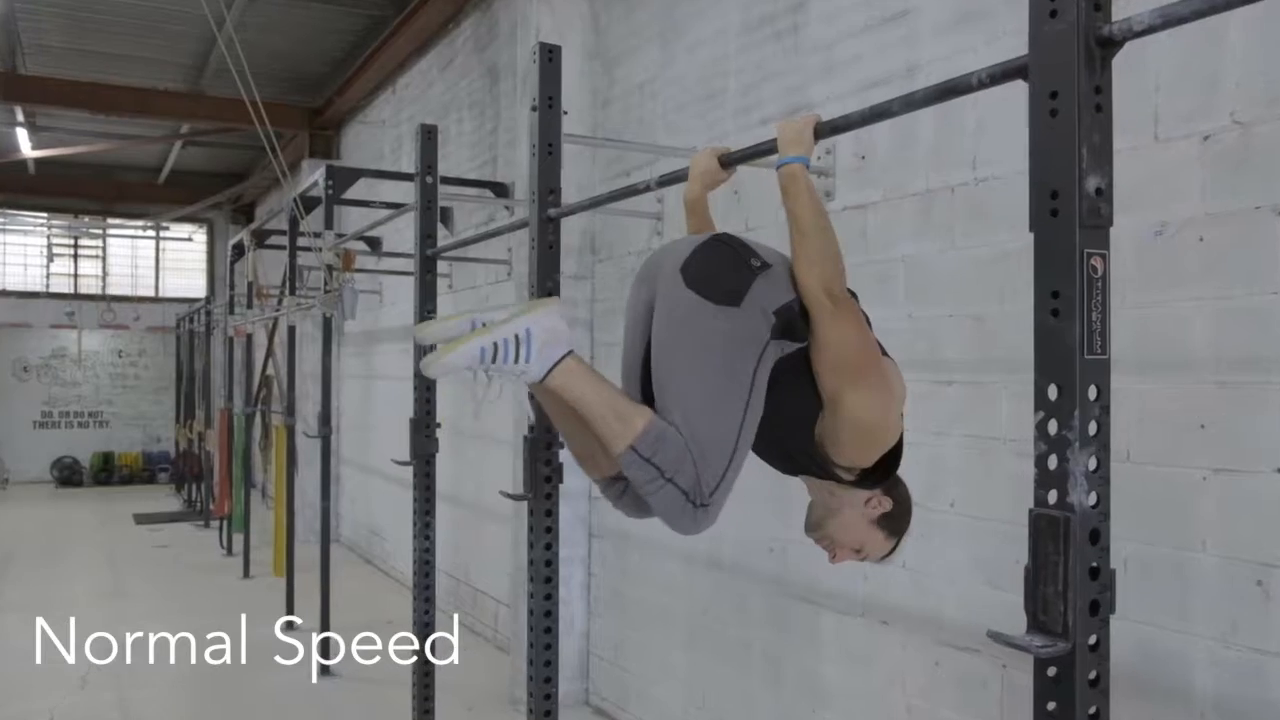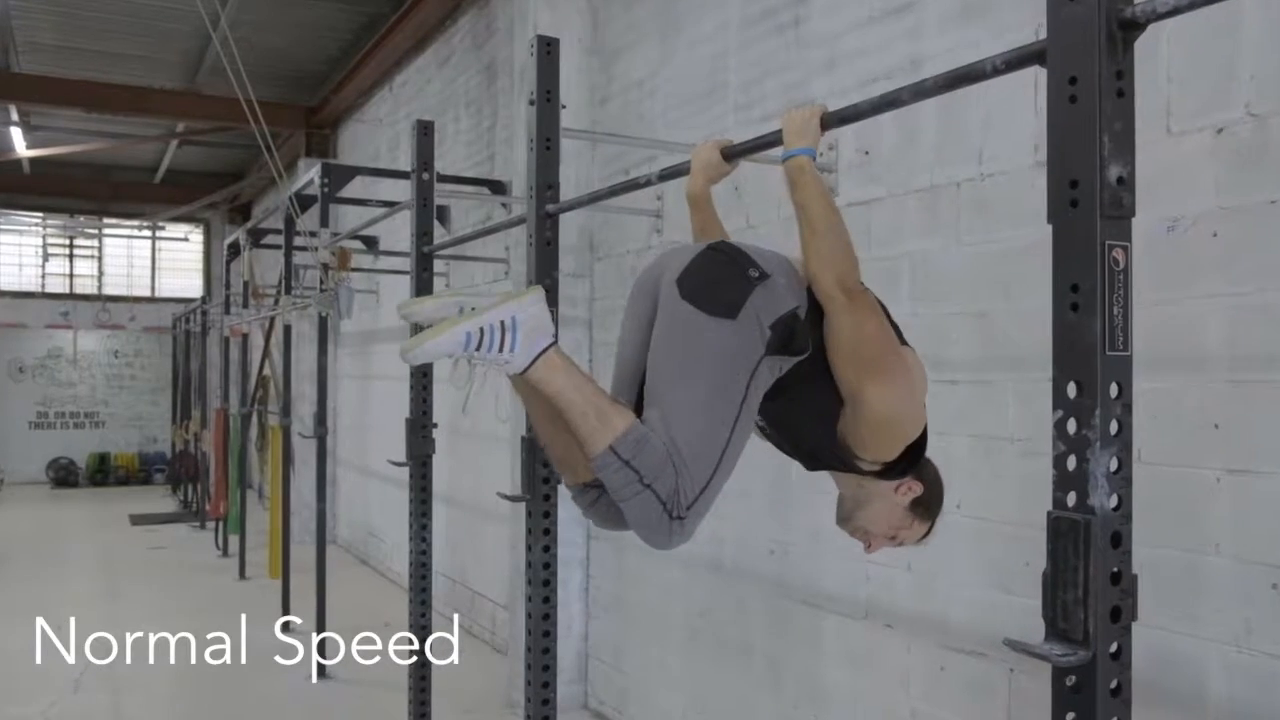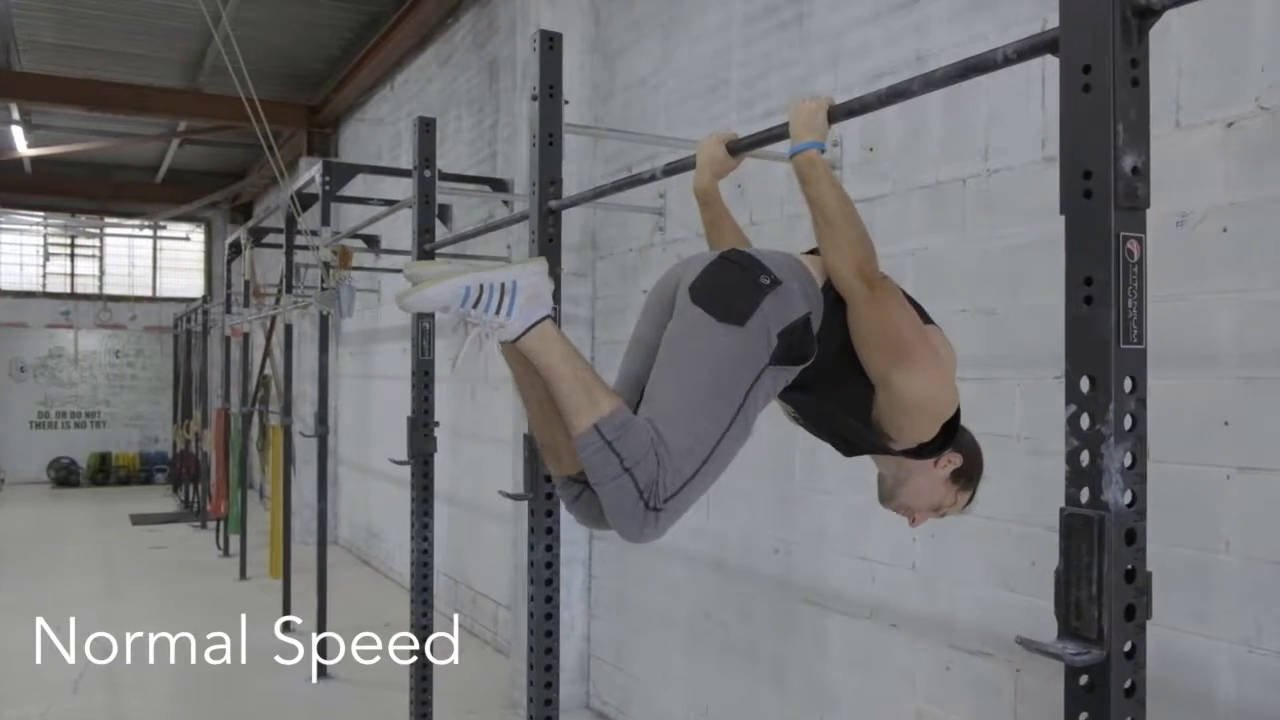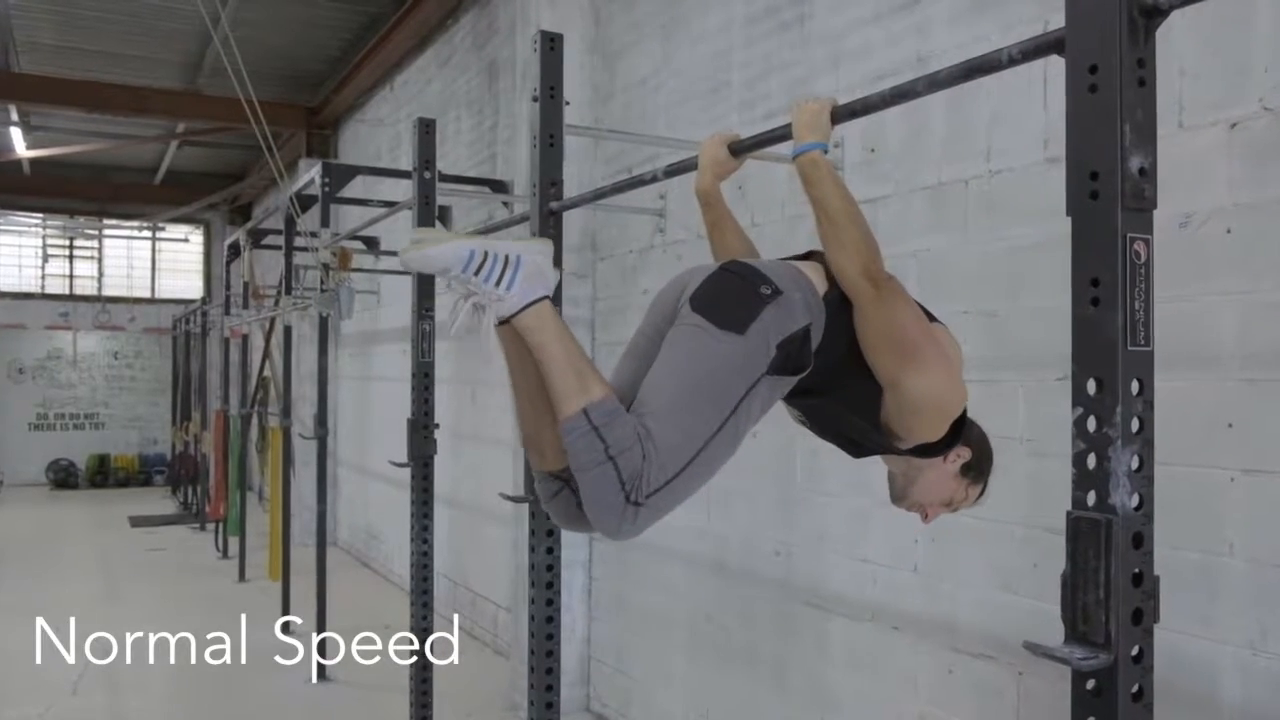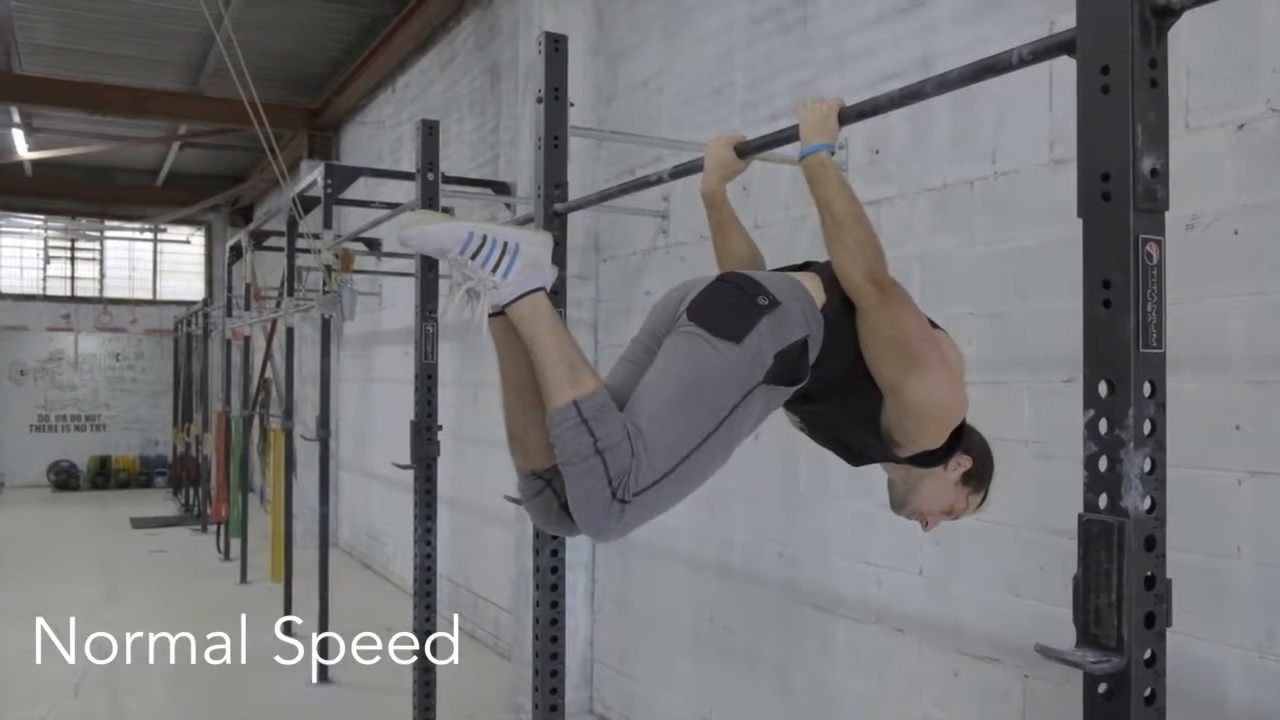
dt=0.4s
person 1, frame 1
right shoulder: (868, 430)
left wrist: (697, 195)
left hip: (673, 267)
right hip: (728, 290)
left knee: (636, 491)
left ankle: (531, 349)
right ankle: (543, 352)
person 1, frame 2
right shoulder: (889, 420)
right elbow: (842, 292)
left hip: (682, 277)
right hip: (731, 305)
left knee: (610, 503)
right knee: (665, 515)
left ankle: (514, 339)
right ankle: (526, 346)
person 1, frame 3
right shoulder: (924, 402)
right elbow: (862, 281)
right wrist: (808, 152)
left hip: (699, 284)
right hip: (750, 312)
left knee: (596, 499)
right knee: (640, 507)
left ankle: (513, 311)
right ankle: (523, 317)
person 1, frame 4
right shoulder: (933, 400)
right elbow: (868, 281)
right wrist: (810, 153)
left hip: (704, 294)
right hip: (753, 321)
left knee: (572, 502)
right knee: (619, 502)
left ankle: (511, 302)
right ankle: (524, 295)
person 1, frame 5
right shoulder: (935, 408)
right elbow: (872, 285)
right wrist: (817, 155)
left hip: (707, 308)
right hip: (756, 331)
left knee: (556, 504)
right knee: (606, 502)
left ankle: (506, 294)
right ankle: (519, 284)
